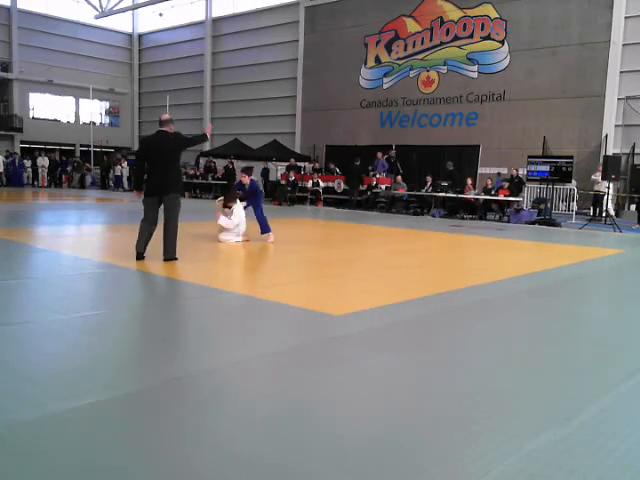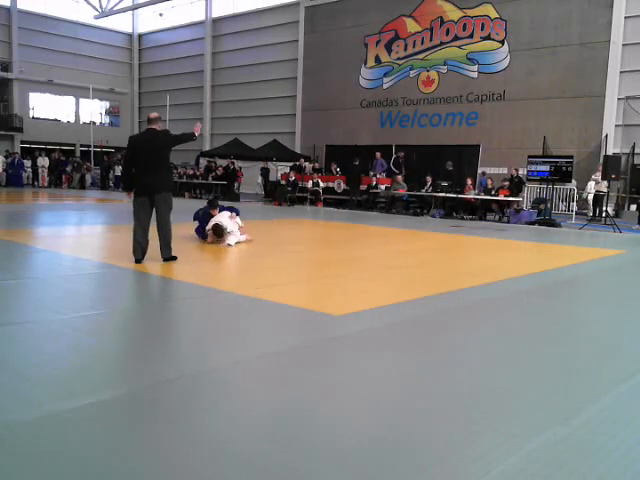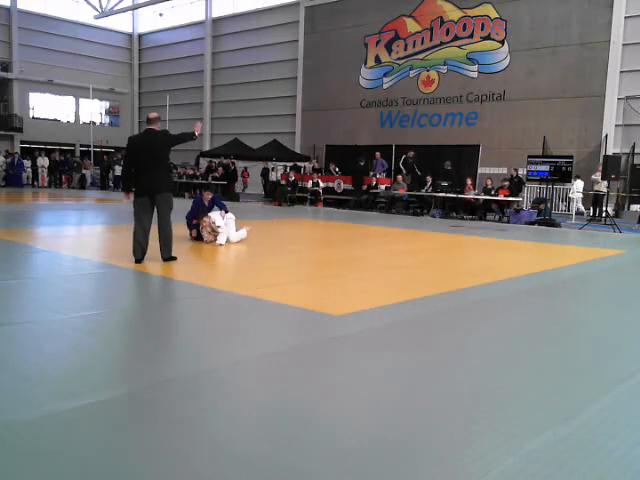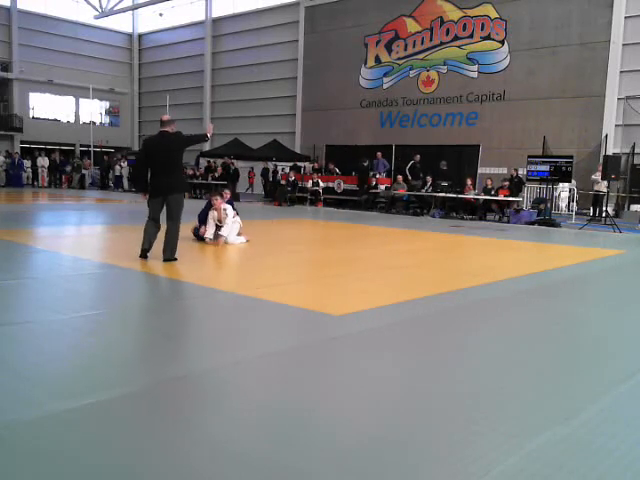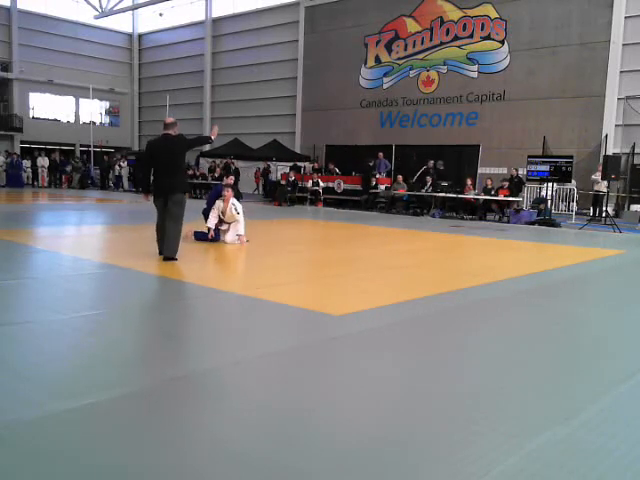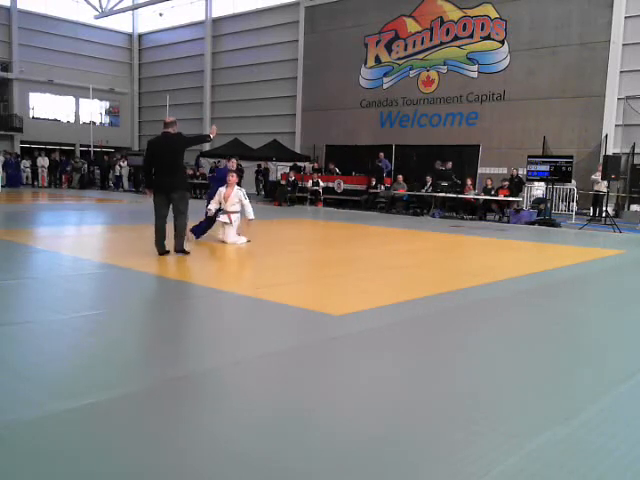
dt=0.5s
person 1, frame 1
left shoulder: (146, 141)
right shoulder: (176, 139)
left elbow: (139, 165)
right elbow: (193, 140)
left wrist: (138, 186)
right wrist: (206, 135)
left hip: (152, 187)
right hip: (171, 187)
left knee: (148, 219)
right knee: (171, 221)
left ankle: (140, 251)
right ankle: (169, 254)
person 1, frame 2
left shoulder: (134, 140)
right shoulder: (164, 137)
left elbow: (127, 165)
right elbow: (181, 138)
left wrist: (128, 187)
right wrist: (195, 134)
left hip: (142, 187)
right hip: (162, 186)
left knee: (141, 222)
right knee: (164, 220)
left ankle: (138, 255)
right ankle: (167, 254)
person 1, frame 3
left shoulder: (134, 140)
right shoulder: (164, 137)
left elbow: (127, 166)
right elbow: (180, 137)
left wrist: (127, 188)
right wrist: (195, 133)
left hip: (142, 187)
right hip: (162, 186)
left knee: (141, 222)
right knee: (164, 220)
left ankle: (138, 255)
right ankle: (167, 254)
person 1, frame 4
left shoulder: (148, 142)
right shoulder: (178, 139)
left elbow: (141, 167)
right elbow: (194, 139)
left wrist: (144, 188)
right wrist: (207, 135)
left hip: (156, 187)
right hip: (175, 187)
left knee: (153, 219)
right knee: (173, 221)
left ankle: (145, 247)
right ankle: (169, 254)
person 1, frame 5
left shoulder: (152, 144)
right shoulder: (180, 141)
left elbow: (147, 169)
right elbow: (197, 141)
left wrist: (146, 190)
right wrist: (211, 137)
left hip: (159, 188)
right hip: (177, 187)
left knee: (162, 218)
right knee: (174, 220)
left ankle: (162, 249)
right ankle: (169, 253)
person 1, frame 6
left shoulder: (153, 143)
right shoulder: (179, 139)
left elbow: (147, 166)
right elbow: (195, 139)
left wrist: (149, 185)
right wrist: (210, 135)
left hip: (160, 185)
right hip: (178, 185)
left knee: (160, 217)
right knee: (180, 215)
left ankle: (161, 248)
right ankle: (179, 246)
